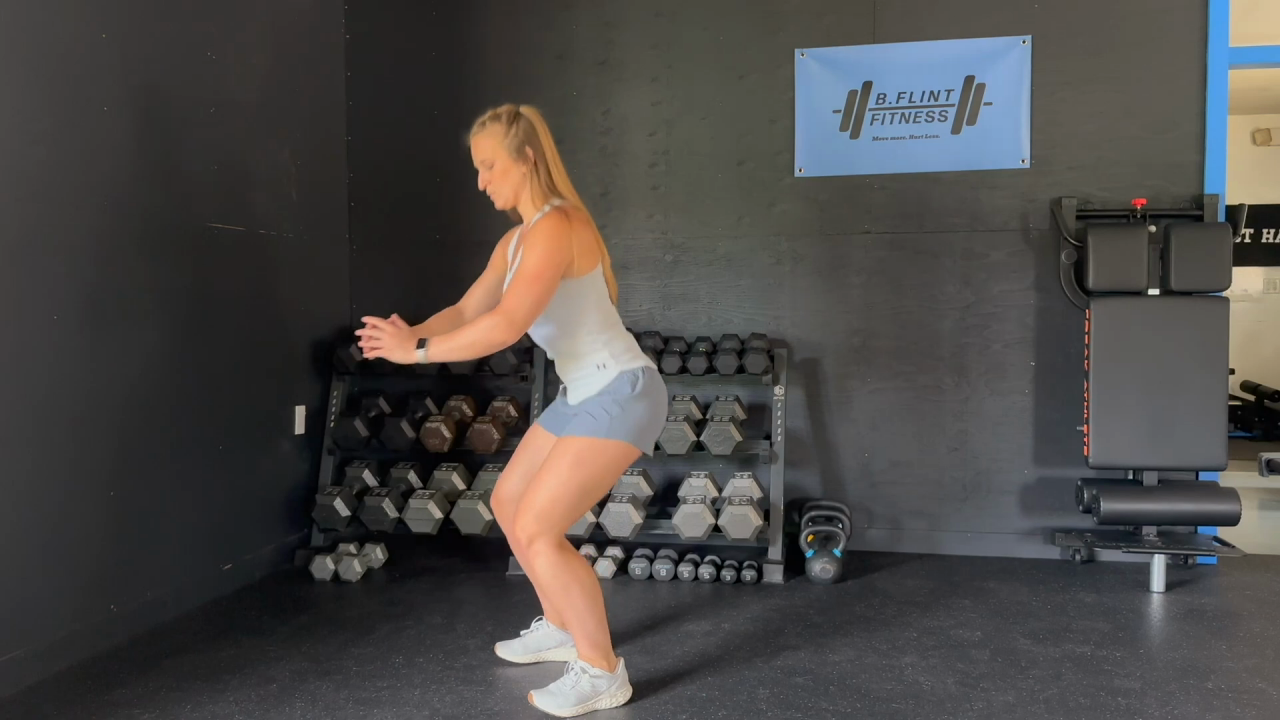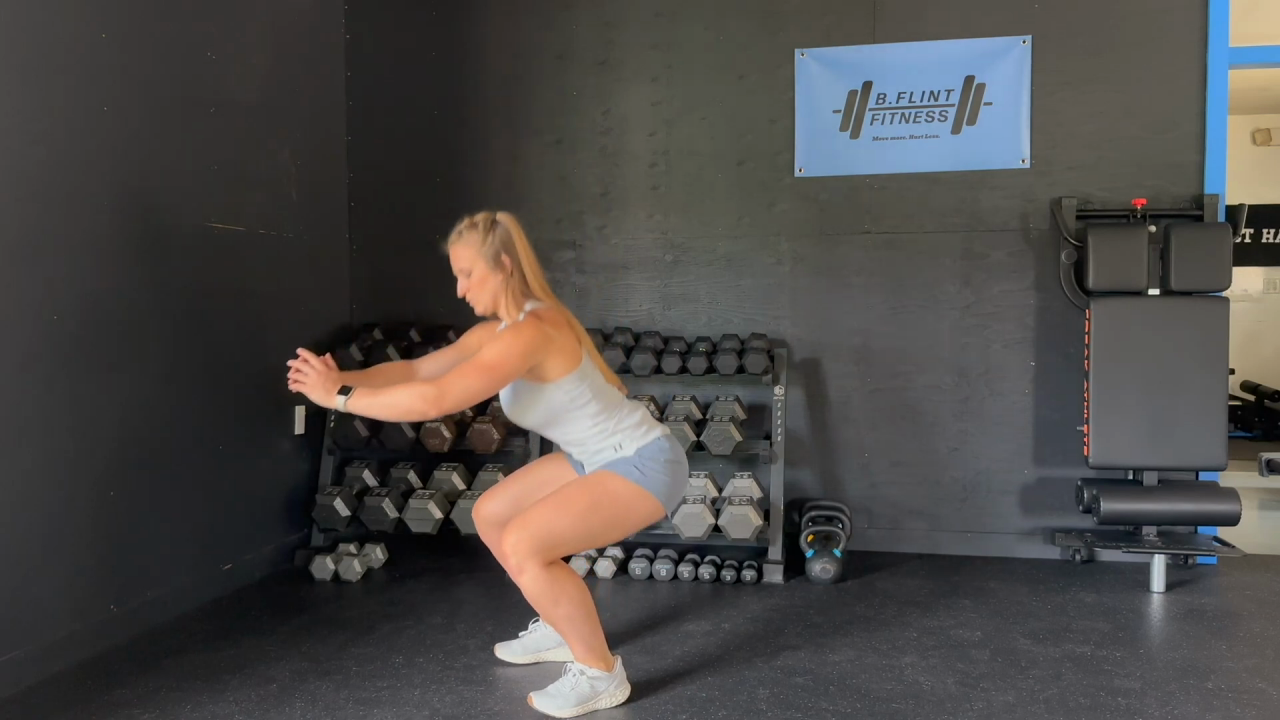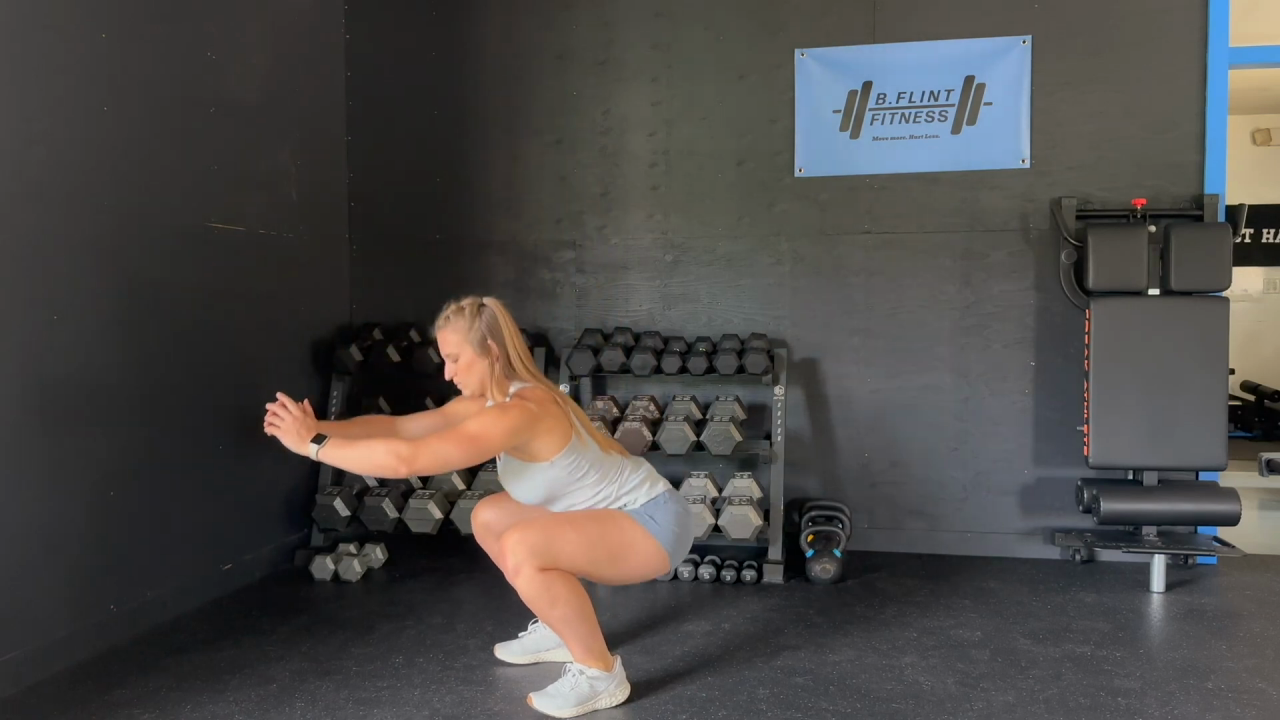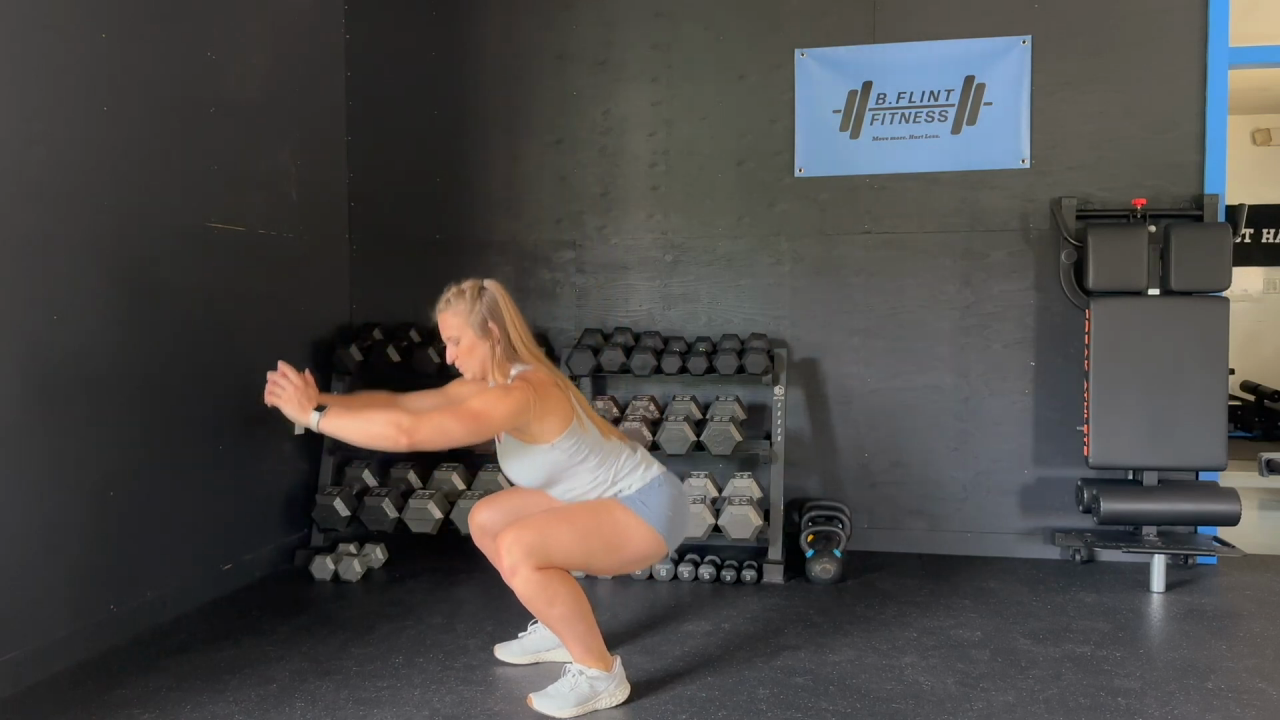
dt=0.3s
person 1, frame 1
left shoulder: (556, 226)
right shoulder: (517, 240)
left elbow: (507, 324)
right elbow: (468, 309)
left wrist: (421, 349)
right wrist: (411, 333)
left hip: (622, 395)
right hip: (589, 394)
left knee: (534, 530)
right knee: (508, 504)
right ankle: (561, 628)
person 1, frame 2
left shoulder: (530, 332)
right shoulder: (498, 331)
left elbow: (440, 399)
right elbow: (420, 371)
left wrist: (342, 397)
right wrist: (344, 379)
left hip: (643, 465)
right hip: (603, 457)
left knee: (524, 547)
right knee: (491, 516)
left ankle: (600, 672)
right ankle: (561, 627)
person 1, frame 3
left shoulder: (519, 413)
right shoulder: (489, 403)
left elbow: (409, 459)
right elbow: (400, 427)
left wrist: (315, 446)
right wrist: (321, 426)
left hip: (653, 526)
right hip: (624, 511)
left knee: (520, 548)
right knee: (489, 519)
left ankle: (599, 672)
right ankle: (561, 627)
person 1, frame 4
left shoulder: (520, 395)
right shoulder: (488, 385)
left elbow: (408, 432)
right elbow: (401, 402)
left wrist: (314, 415)
right wrist: (321, 402)
left hip: (649, 509)
right hip: (619, 499)
left knee: (517, 548)
right knee: (486, 522)
left ankle: (598, 672)
right ankle: (560, 628)
